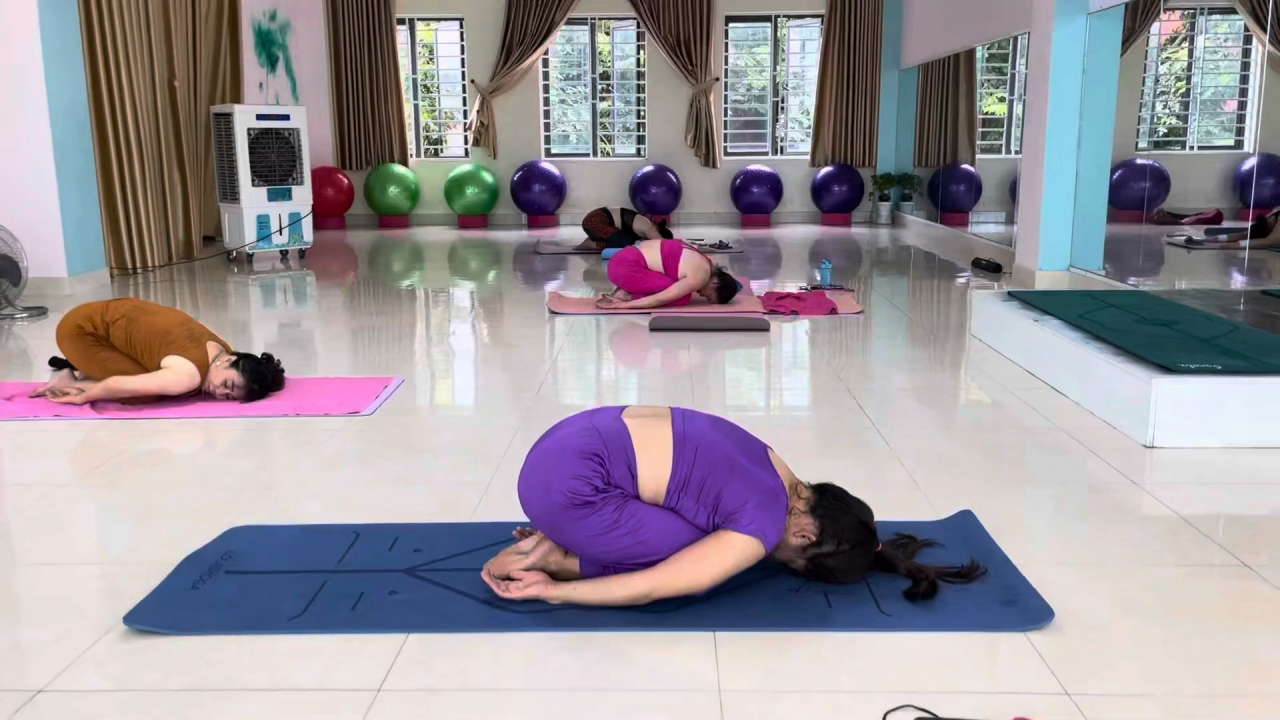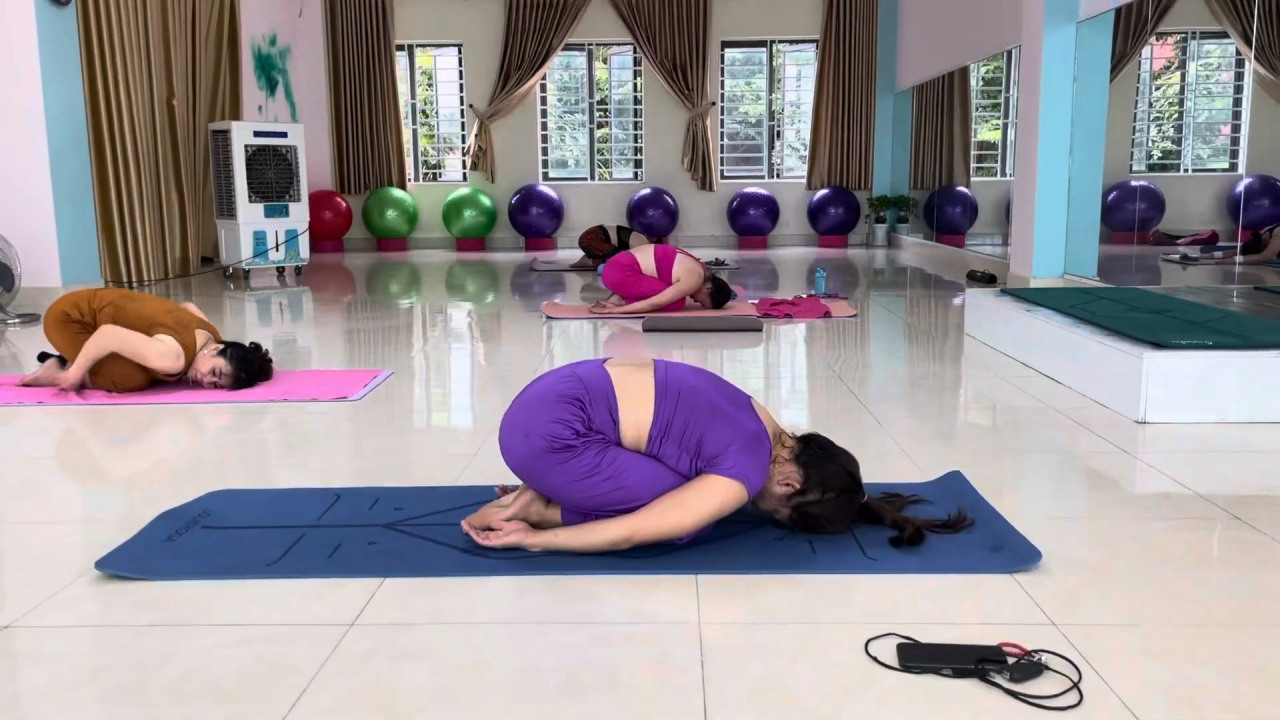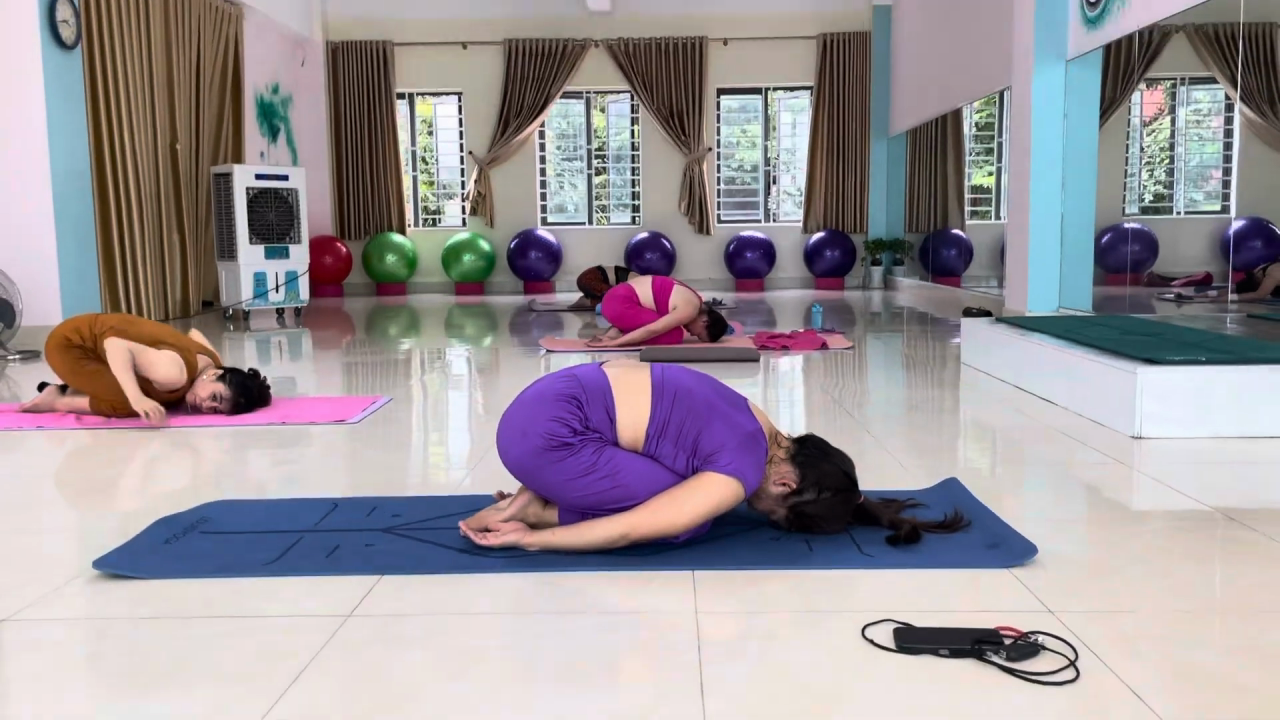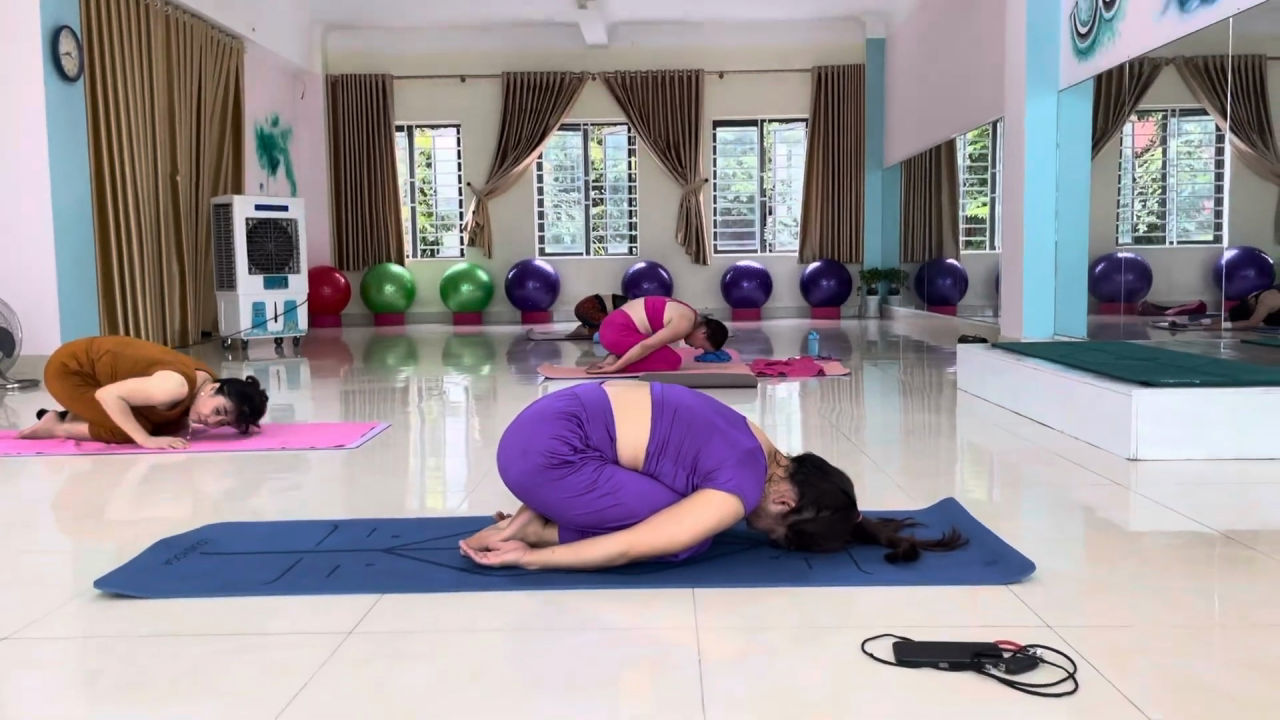
dt=0.4s
person 1, frame 1
left shoulder: (770, 466)
right shoulder: (761, 527)
right elbow: (651, 587)
right wrist: (551, 590)
left hip: (573, 438)
right hip: (566, 486)
right knee: (702, 558)
left ankle: (559, 539)
right ankle: (557, 558)
person 1, frame 2
left shoulder: (754, 420)
right shoulder: (743, 473)
right elbow: (634, 532)
right wrist: (534, 538)
left hip: (552, 396)
right hip: (546, 433)
left knee: (673, 488)
right knee: (689, 519)
left ankle: (543, 493)
right ankle: (538, 511)
person 1, frame 3
left shoulder: (752, 424)
right shoulder: (738, 472)
right elbow: (631, 530)
right wrist: (532, 539)
left hip: (549, 400)
right hip: (544, 433)
left knee: (674, 486)
right knee: (689, 521)
left ankle: (539, 499)
right ankle: (538, 513)
person 1, frame 4
left shoulder: (750, 445)
right shoulder: (739, 489)
right elbow: (632, 547)
right wrist: (531, 558)
left hip: (551, 421)
right hip: (546, 451)
left knee: (672, 506)
right knee: (685, 539)
left ankle: (540, 517)
right ankle: (537, 533)
person 2, frame 1
left shoulder: (220, 351)
right shoulder: (189, 375)
right elbow: (117, 385)
right wrist: (83, 397)
left hip: (115, 318)
right hip: (81, 328)
right knee: (147, 395)
left ankle: (87, 369)
right ankle: (69, 382)
person 2, frame 2
left shoulder: (209, 333)
right shoulder: (174, 358)
left elbow: (189, 306)
right elbow: (107, 334)
right wrist: (74, 376)
left hip: (100, 310)
right hip: (68, 317)
right knee: (134, 380)
left ankle: (73, 360)
right ankle: (56, 373)
person 2, frame 3
left shoulder: (210, 360)
right shoulder: (175, 374)
left elbow: (195, 333)
right elbow: (115, 343)
right wrist: (136, 398)
left hip: (98, 336)
right hip: (69, 342)
left knee: (170, 400)
right knee: (127, 407)
left ankle: (73, 390)
right ankle: (56, 400)
person 2, frame 4
left shoulder: (206, 381)
right shoulder: (177, 386)
right elbow: (106, 395)
right wrist: (145, 439)
left hip: (98, 364)
right hip: (69, 369)
left knee: (172, 426)
right knee: (129, 432)
left ankle: (75, 417)
right ankle: (56, 427)
person 3, frame 1
left shoulder: (701, 264)
right shoulder: (700, 276)
right elbow: (661, 299)
right wrist: (623, 305)
left hip: (624, 260)
right hip: (627, 267)
right knee: (682, 297)
left ankle: (624, 293)
right ankle: (625, 296)
person 3, frame 2
left shoulder: (694, 269)
right shoulder: (694, 280)
right elbow: (655, 303)
right wrist: (617, 310)
left hip: (617, 266)
right hip: (621, 272)
right knee: (676, 302)
left ankle: (619, 299)
right ankle: (620, 302)
person 3, frame 3
left shoulder: (691, 301)
right shoulder: (690, 310)
right elbow: (651, 331)
right wrist: (615, 343)
left hip: (615, 298)
right hip: (620, 304)
right knee: (675, 335)
left ankle: (617, 332)
right ankle: (616, 337)
person 3, frame 4
left shoulder: (686, 316)
right shoulder: (685, 324)
right elbow: (646, 346)
right wrist: (615, 367)
left hip: (613, 325)
right hip: (618, 332)
right knee: (672, 362)
left ankle: (616, 359)
right ankle: (615, 363)
